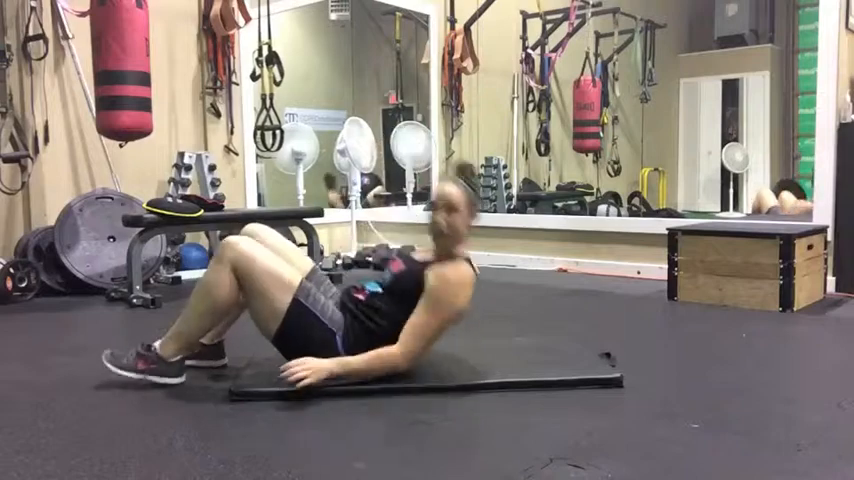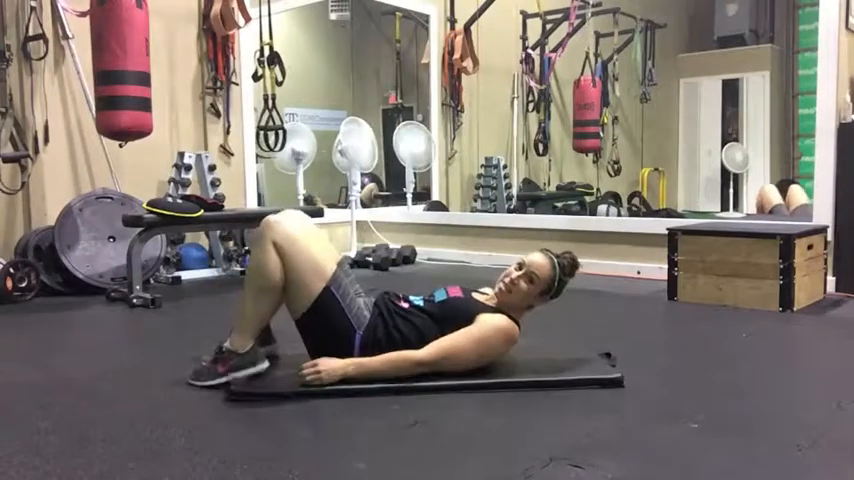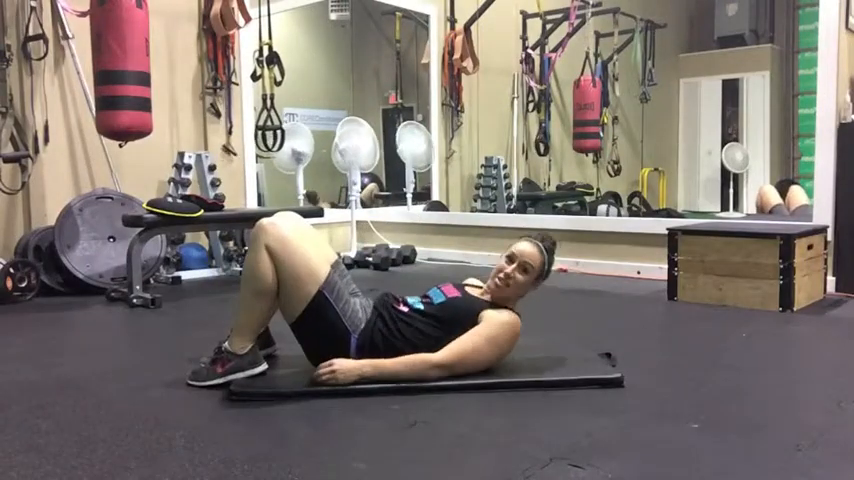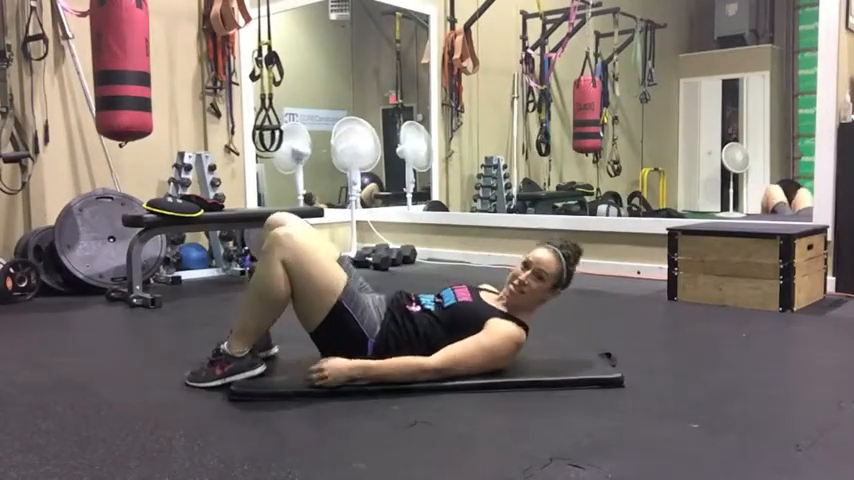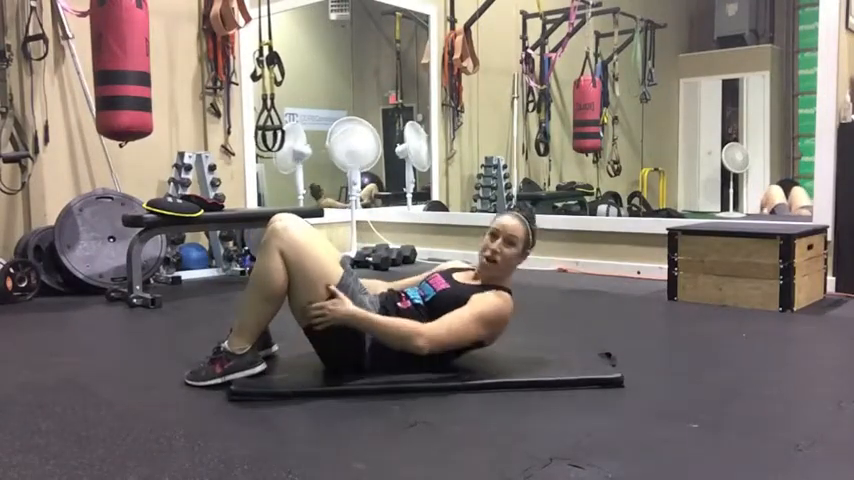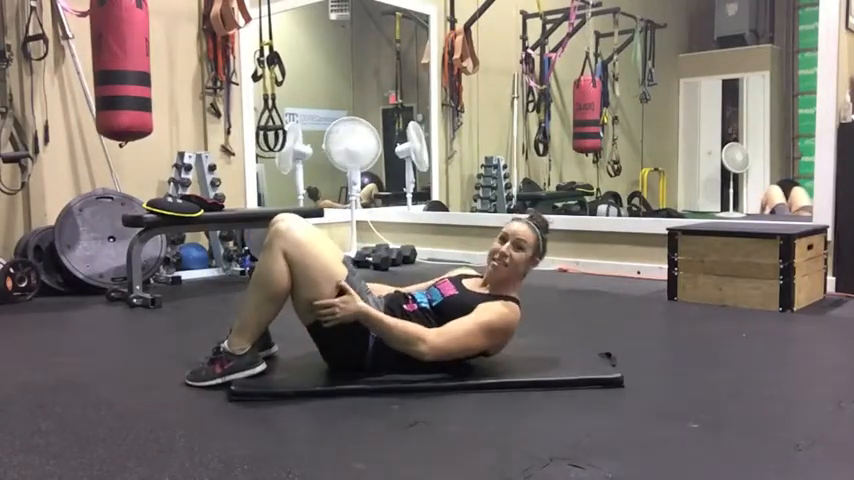
dt=0.5s
person 1, frame 1
left shoulder: (453, 277)
right shoulder: (433, 257)
left elbow: (404, 354)
left wrist: (330, 366)
left hip: (337, 337)
right hip: (336, 312)
left knee: (235, 251)
right knee: (254, 234)
left ankle: (167, 356)
right ankle: (207, 344)
person 1, frame 2
left shoulder: (501, 327)
right shoulder: (488, 298)
left elbow: (424, 360)
left wrist: (346, 367)
left hip: (357, 338)
right hip: (371, 312)
left knee: (275, 230)
right knee: (291, 221)
left ankle: (240, 351)
right ankle: (255, 330)
person 1, frame 3
left shoulder: (503, 323)
right shoulder: (473, 286)
left elbow: (439, 364)
left wrist: (360, 369)
left hip: (354, 341)
right hip: (364, 316)
left knee: (269, 233)
right knee: (284, 222)
left ankle: (239, 354)
right ankle: (256, 336)
person 1, frame 4
left shoulder: (509, 334)
right shoulder: (489, 292)
left elbow: (433, 366)
left wrist: (354, 368)
left hip: (367, 340)
right hip: (377, 309)
left knee: (283, 244)
right knee: (281, 223)
left ankle: (238, 355)
right ankle: (253, 336)
person 1, frame 5
left shoulder: (496, 304)
right shoulder: (458, 269)
left elbow: (424, 339)
left wrist: (352, 316)
right wrist: (343, 283)
left hip: (364, 345)
right hip: (371, 314)
left knee: (283, 238)
right knee: (283, 225)
left ankle: (238, 354)
right ankle: (255, 337)
person 1, frame 6
left shoulder: (503, 314)
right shoulder: (468, 275)
left elbow: (428, 345)
left wrist: (361, 311)
right wrist: (352, 285)
left hip: (365, 342)
right hip: (376, 316)
left knee: (285, 237)
right knee: (286, 225)
left ankle: (239, 352)
right ankle: (255, 336)
